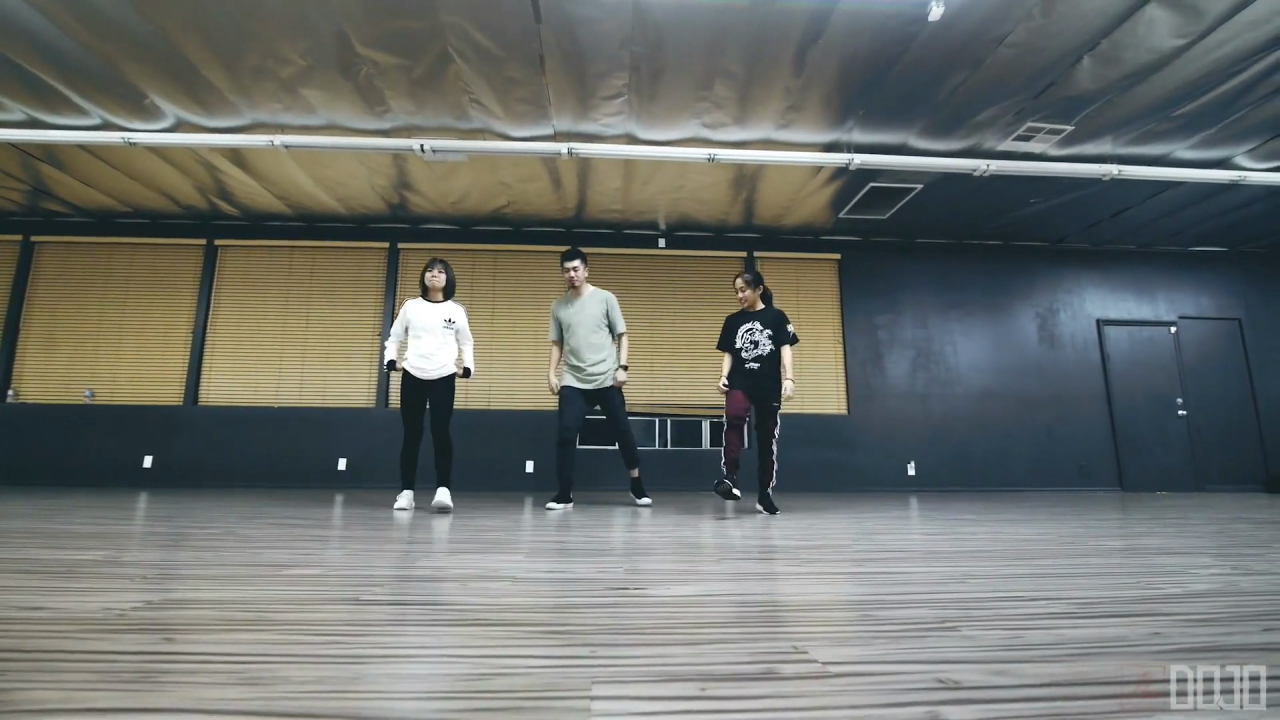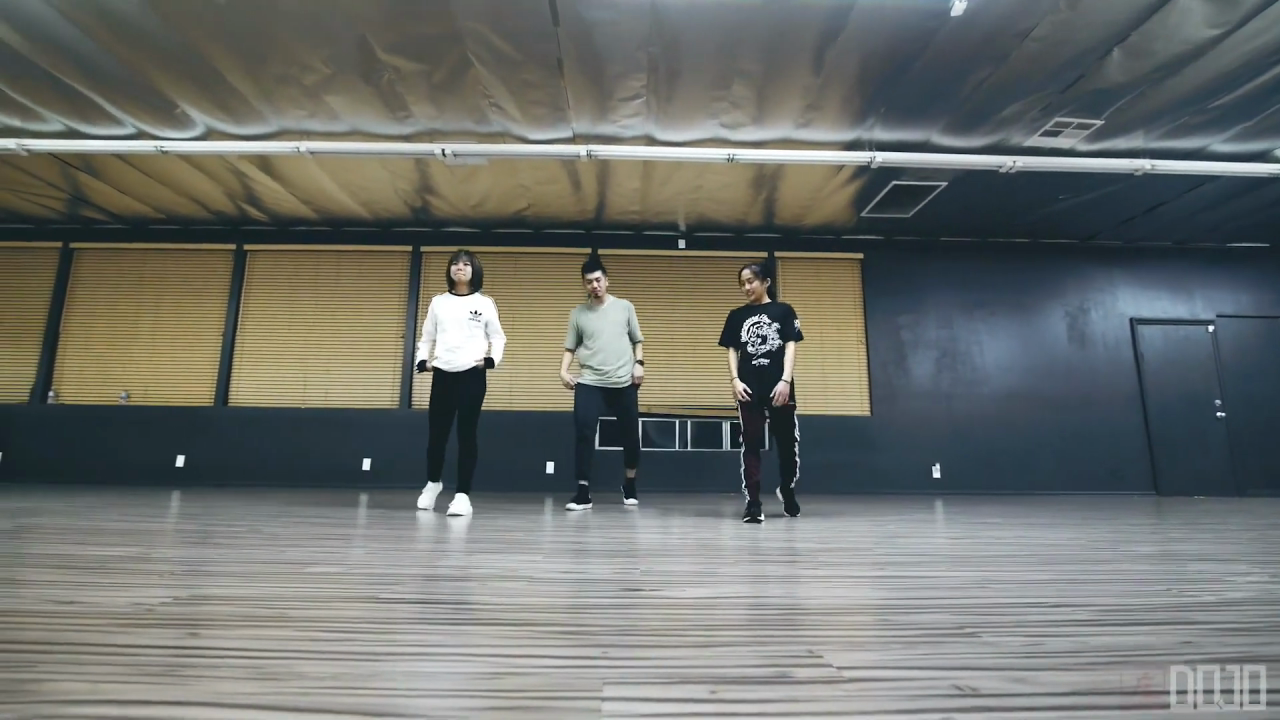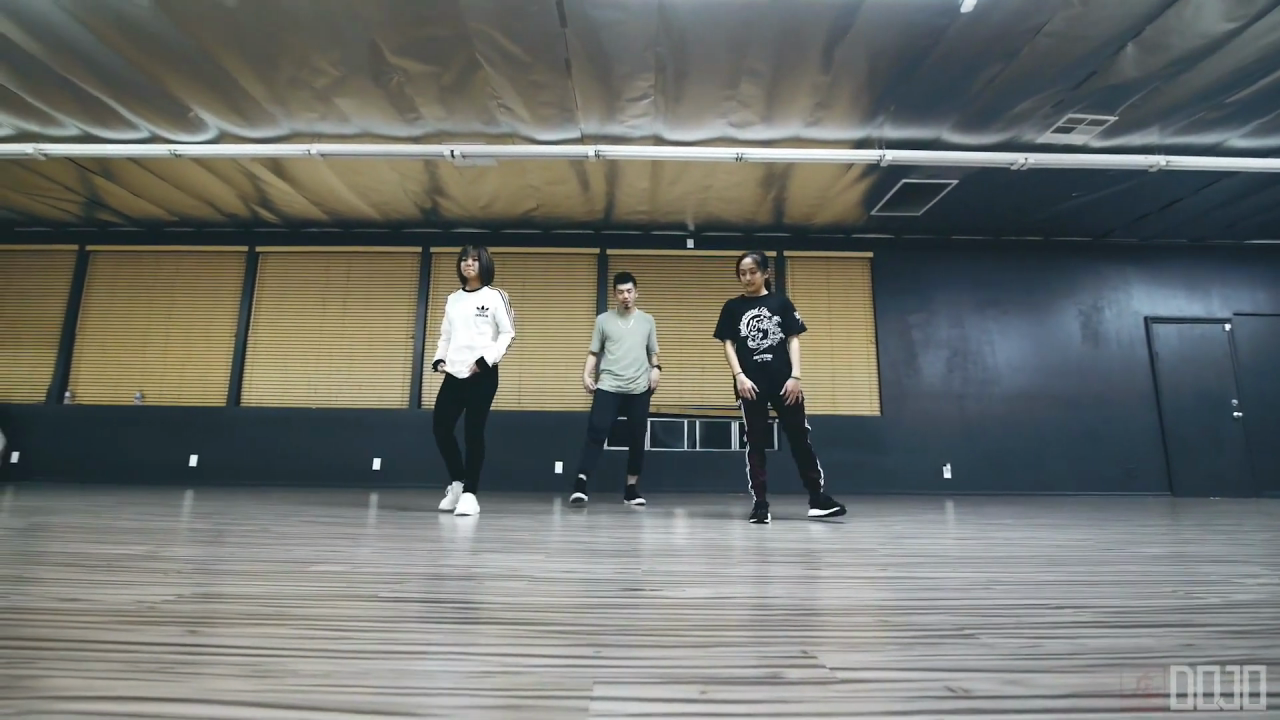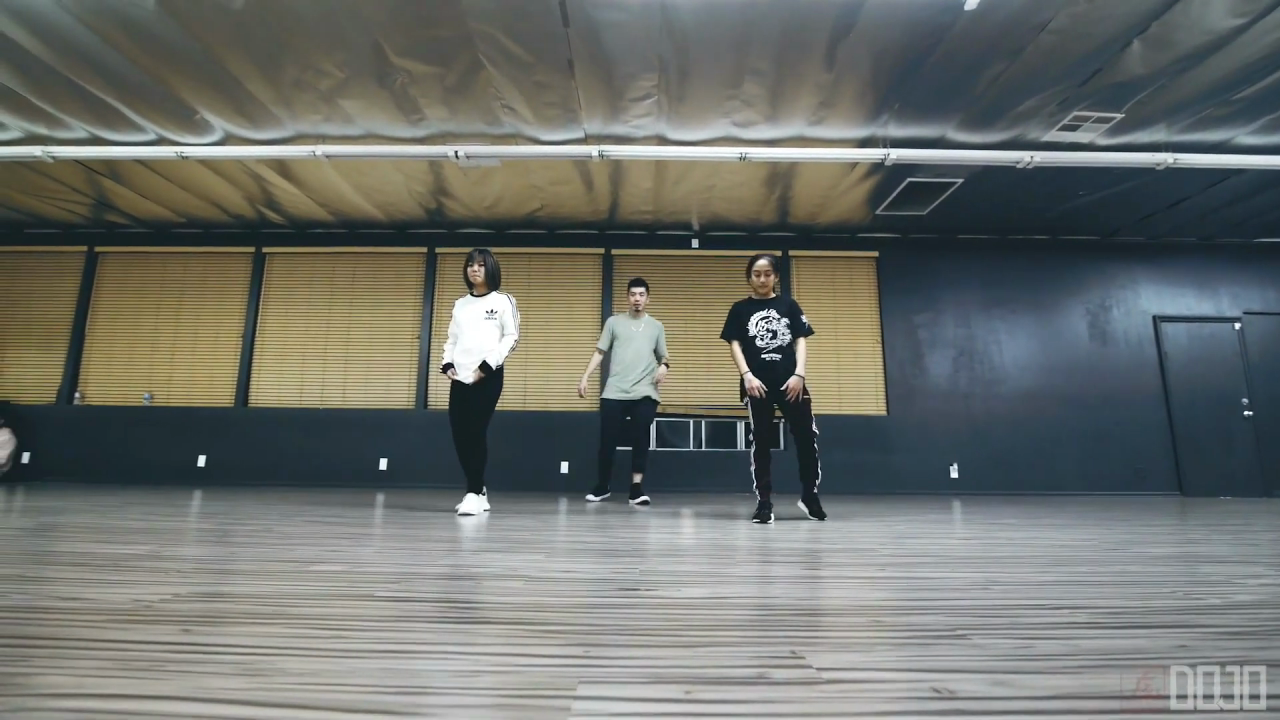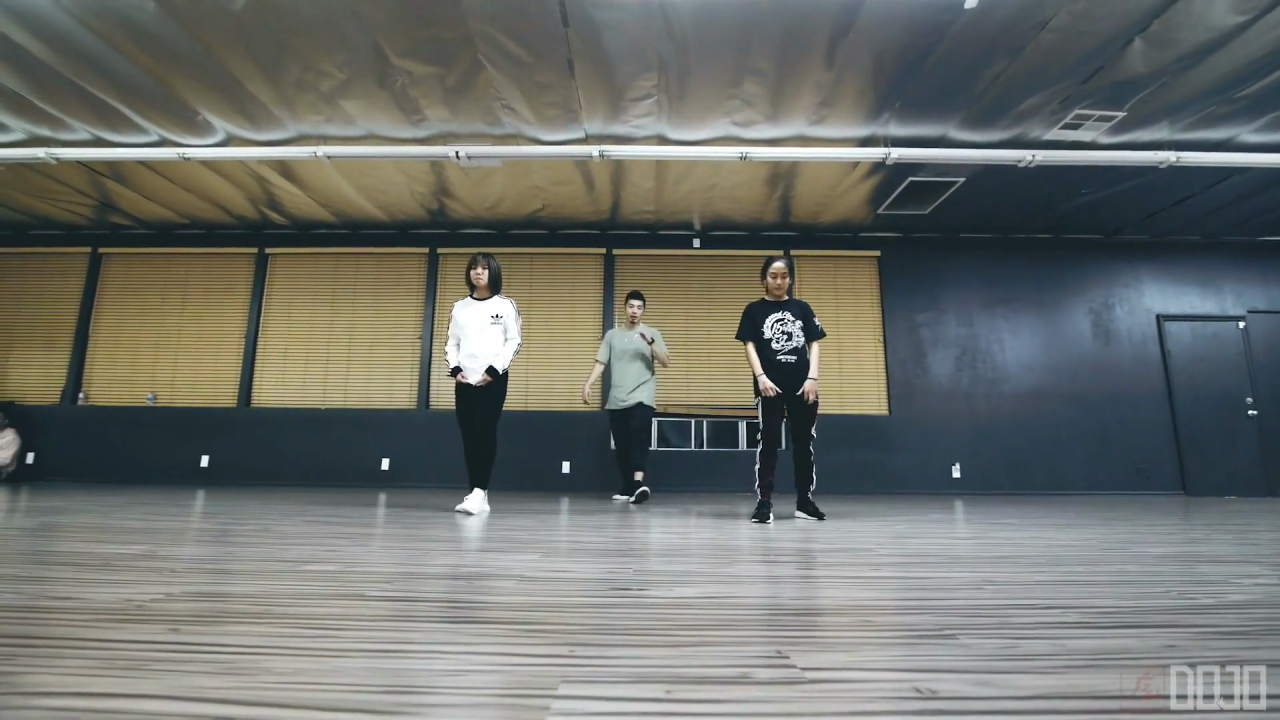
dt=0.3s
person 1, frame 1
left shoulder: (457, 310)
right shoulder: (410, 307)
left elbow: (466, 343)
right elbow: (394, 337)
left wrist: (468, 367)
right wrist: (391, 361)
left hip: (443, 379)
right hip: (413, 377)
left knee: (441, 432)
right knee: (412, 435)
left ankle: (443, 490)
right ankle: (407, 491)
person 1, frame 2
left shoulder: (484, 303)
right shoulder: (438, 302)
left elbow: (498, 337)
right elbow: (426, 337)
left wrist: (492, 359)
right wrist: (422, 360)
left hip: (473, 375)
right hip: (443, 374)
left knee: (467, 434)
right knee: (437, 433)
left ankle: (462, 495)
right ankle: (433, 483)
person 1, frame 3
left shoulder: (496, 296)
right shoulder: (453, 299)
left elbow: (507, 334)
left wrist: (485, 362)
right wrist: (439, 360)
left hip: (483, 374)
right hip: (454, 373)
left knee: (473, 431)
right knee: (441, 428)
left ankle: (469, 494)
right ankle: (458, 482)
person 1, frame 4
left shoulder: (503, 300)
right shoulder: (460, 304)
left elbow: (511, 337)
right elbow: (452, 341)
left wrist: (488, 365)
right wrist: (447, 364)
left hip: (488, 376)
right hip: (461, 377)
left knee: (476, 433)
right knee: (459, 435)
left ankle: (474, 494)
right ankle: (478, 491)
person 1, frame 5
left shoulder: (505, 305)
right shoulder: (460, 307)
left elbow: (514, 341)
right elbow: (451, 343)
left wrist: (495, 369)
right wrist: (455, 369)
left hip: (494, 379)
right hip: (466, 380)
left knee: (487, 432)
right knee: (469, 437)
left ankle: (479, 491)
right ankle: (476, 492)
person 2, frame 1
left shoulder: (777, 317)
right shoulder: (733, 321)
left elbow: (786, 348)
right elbow: (728, 353)
left wrist: (788, 378)
right wrist: (723, 376)
left hip: (769, 386)
right hip: (740, 383)
left knee: (768, 440)
right knee: (734, 420)
left ankle: (765, 496)
right ankle: (728, 479)
person 2, frame 2
left shoulder: (783, 311)
right shoulder: (737, 315)
left elbow: (791, 346)
right elbow: (732, 350)
left wrist: (785, 380)
right wrist: (735, 379)
left hip: (778, 387)
right hip: (749, 387)
left knee: (788, 441)
right knee: (751, 442)
left ankle: (787, 491)
right ankle: (753, 502)
person 2, frame 3
left shoulder: (781, 303)
right shoulder: (732, 307)
left elbow: (793, 340)
right elbow: (728, 344)
left wrist: (795, 375)
right wrist: (739, 376)
left hip: (783, 380)
right hip: (750, 383)
left knee: (799, 436)
right knee: (756, 441)
left ankle: (817, 496)
right ankle: (760, 503)
person 2, frame 4
left shoulder: (789, 306)
right shoulder: (740, 309)
left elbow: (800, 341)
right elbow: (735, 345)
left wrist: (799, 374)
right wrist: (747, 375)
left hip: (789, 380)
right hip: (757, 383)
left knee: (806, 435)
right knee: (761, 441)
left ankle: (810, 495)
right ankle: (764, 503)
person 2, frame 5
left shoulder: (802, 308)
right shoulder: (754, 310)
left elbow: (814, 344)
right elbow: (750, 346)
left wrist: (813, 377)
right wrist: (760, 377)
left hip: (801, 384)
right hip: (770, 384)
left knee: (804, 442)
right knee: (769, 441)
left ankle: (804, 500)
right ankle: (764, 502)
person 3, frame 1
left shoulder: (605, 298)
right shoulder: (558, 306)
left elbow: (621, 336)
right elbow: (557, 343)
left wrist: (622, 367)
right wrist: (551, 373)
left hip: (607, 380)
right hip: (573, 382)
left knee: (622, 431)
right knee: (566, 434)
left ankle: (636, 483)
right ankle: (564, 493)
person 3, frame 2
left shoulder: (625, 307)
right shoulder: (577, 314)
left elbow: (638, 340)
right elbow: (570, 348)
left wrist: (639, 363)
right wrist: (563, 371)
left hip: (624, 382)
right hip: (590, 382)
left knee: (630, 434)
right knee: (584, 432)
left ankle: (629, 483)
right ankle: (583, 492)
person 3, frame 3
left shoulder: (648, 321)
right shoulder: (603, 320)
left elbow: (652, 353)
right elbow: (593, 353)
left wrist: (655, 368)
right wrist: (586, 375)
left hip: (639, 389)
right hip: (609, 387)
left knee: (637, 439)
right knee: (596, 431)
left ankle: (631, 489)
right ankle: (581, 483)
person 3, frame 4
left shoulder: (656, 326)
right shoulder: (613, 322)
left elbow: (662, 356)
right elbow: (600, 352)
left wrist: (663, 366)
right wrist: (585, 377)
left hip: (645, 392)
right hip: (614, 391)
left knee: (640, 439)
right knee: (608, 438)
left ankle: (636, 488)
right ankle: (603, 485)
person 3, frame 5
left shoulder: (652, 334)
right shoulder: (612, 335)
left elbow: (665, 361)
right elbow: (601, 364)
left wrist: (649, 340)
right wrist: (588, 385)
left hip: (642, 397)
right hip: (617, 400)
left knee: (640, 439)
right knee: (621, 444)
left ankle: (639, 484)
right ankle: (627, 485)
